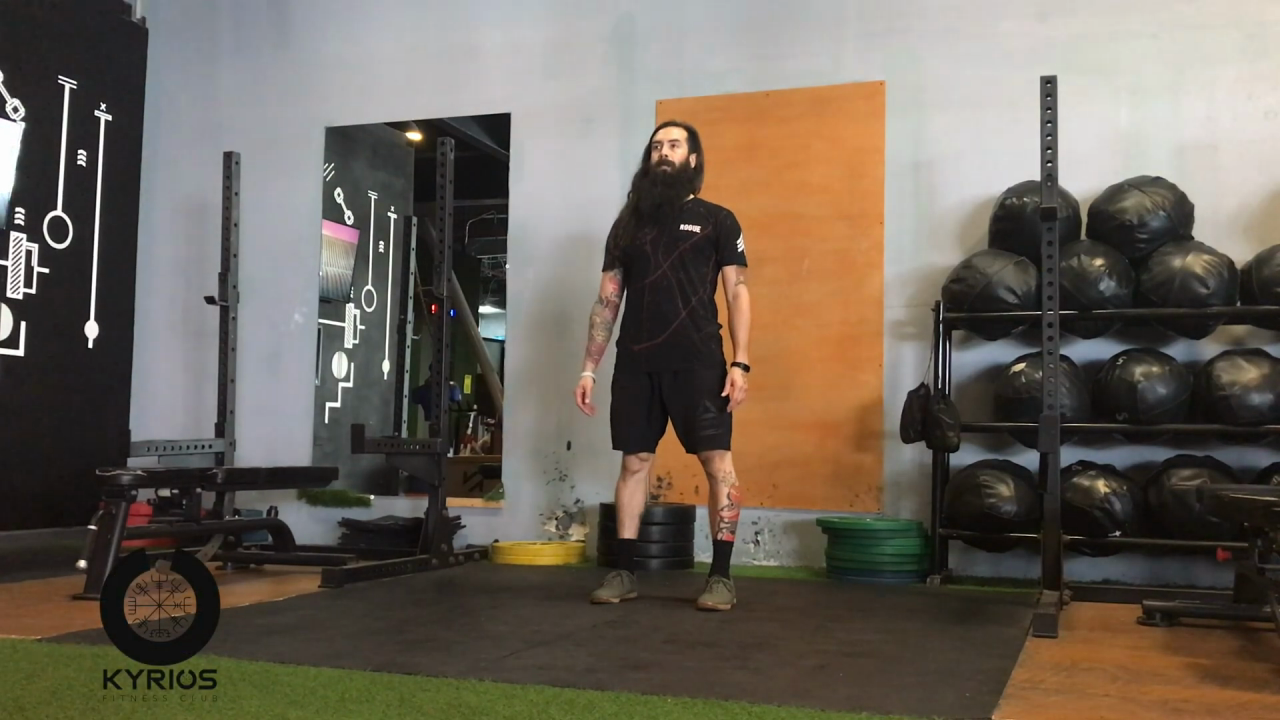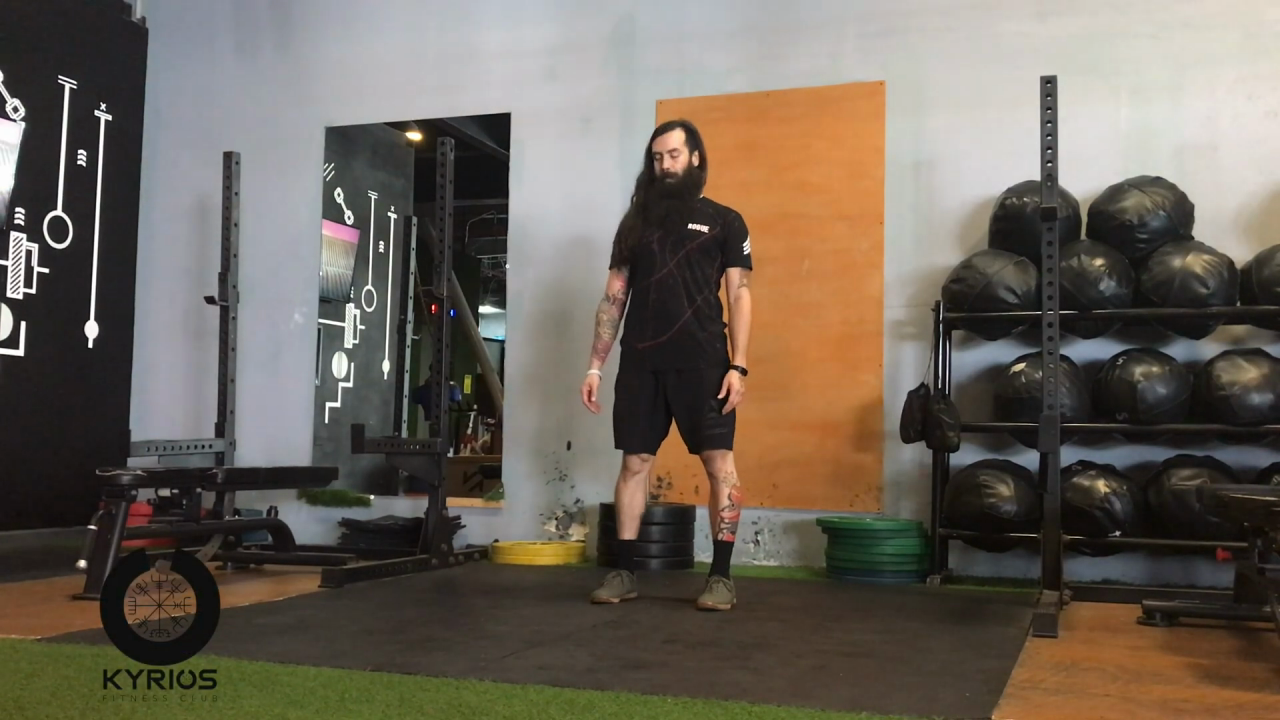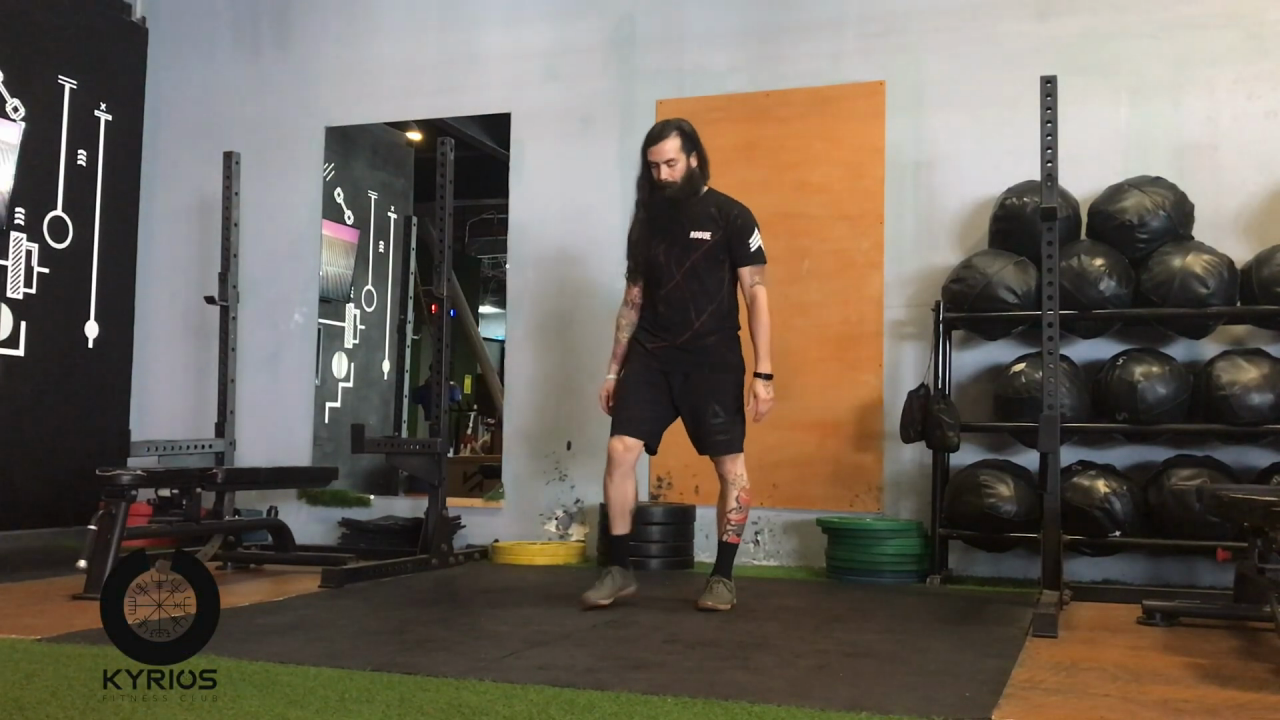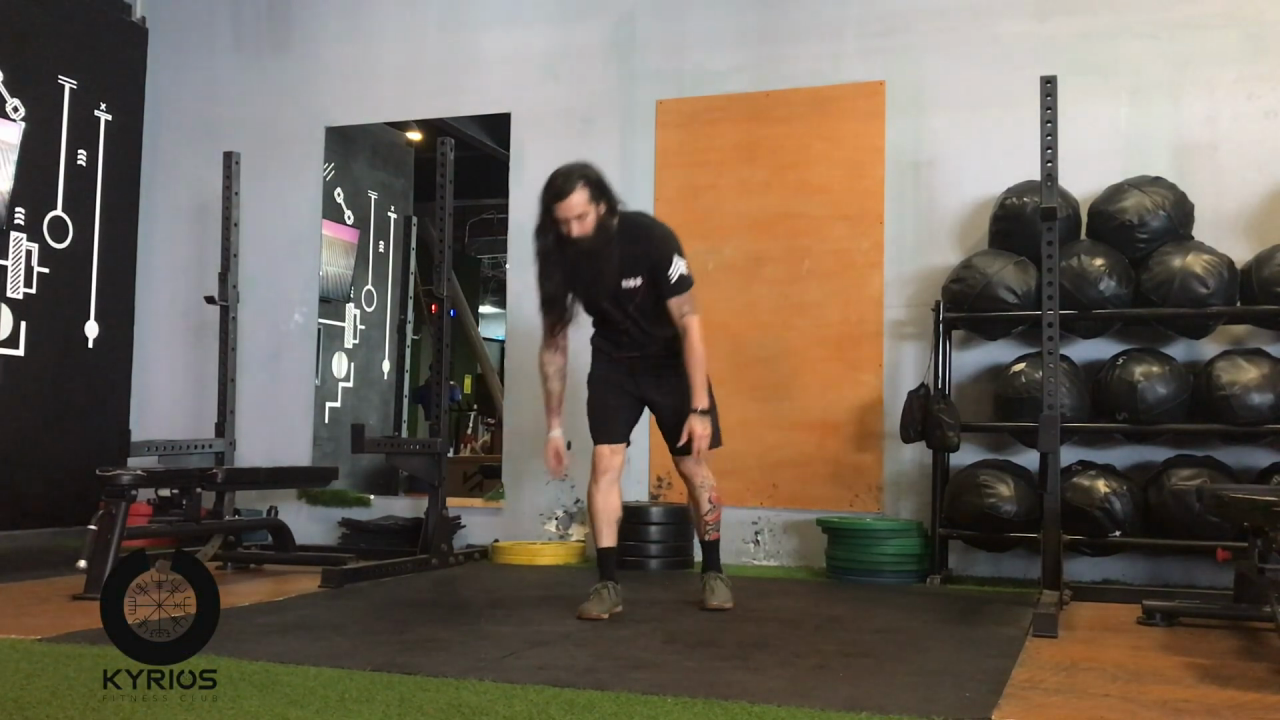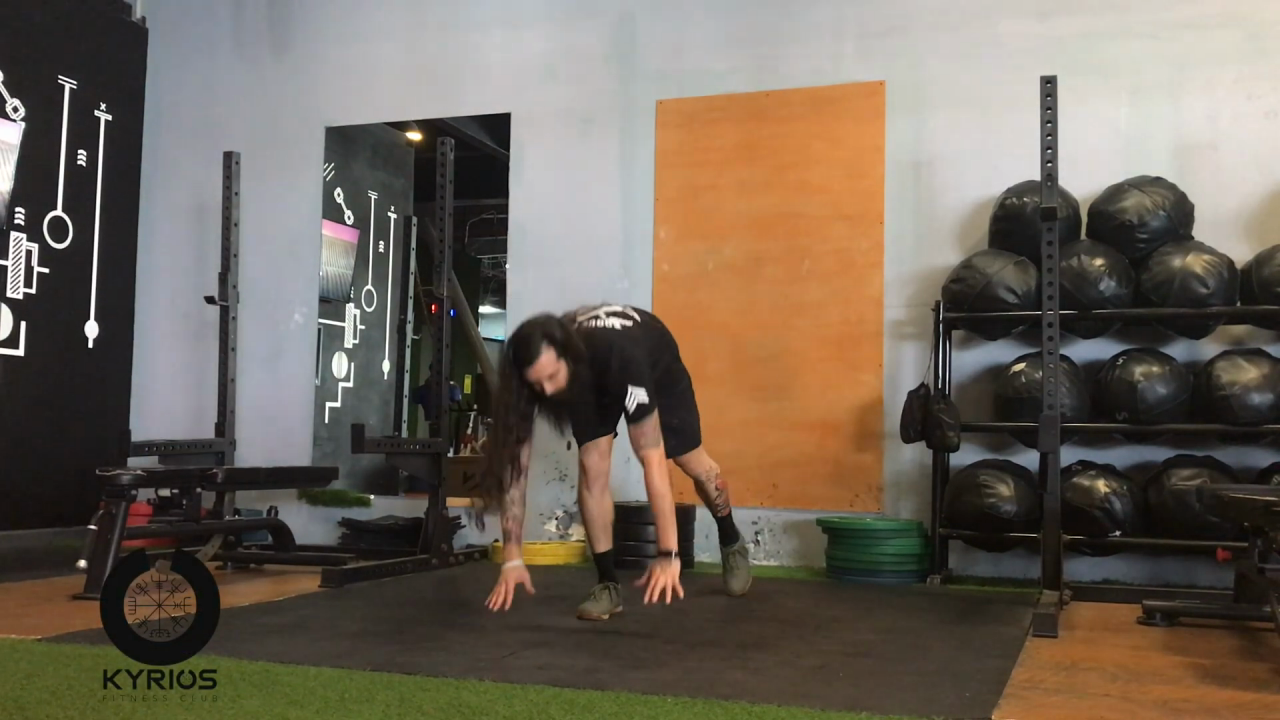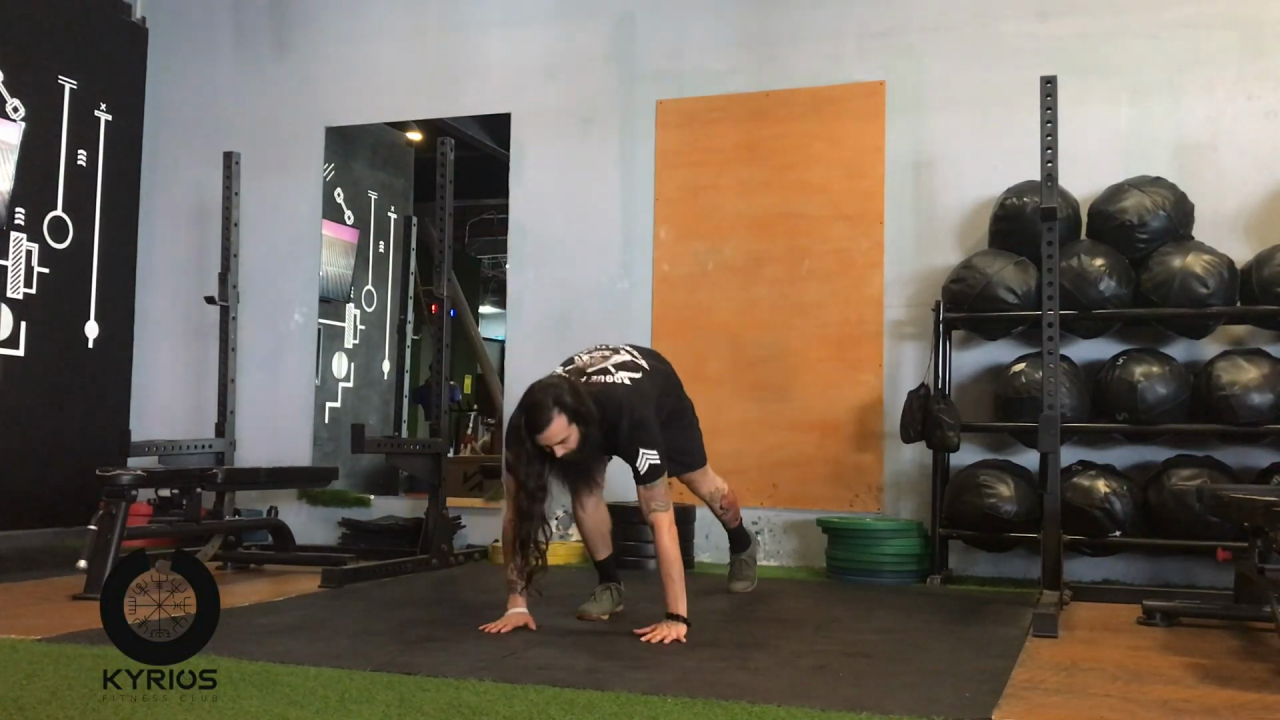
dt=0.5s
person 1, frame 1
left shoulder: (717, 220)
right shoulder: (628, 224)
left elbow: (737, 293)
right elbow: (607, 300)
left wrist: (740, 362)
right wrist: (589, 369)
left hip: (698, 362)
right hip: (636, 363)
left knee: (718, 461)
right knee: (634, 462)
left ankle: (721, 576)
right ankle: (624, 571)
person 1, frame 2
left shoulder: (724, 221)
right shoulder: (636, 221)
left elbow: (739, 296)
right elbow: (613, 298)
left wrist: (738, 365)
right wrist: (595, 366)
left hip: (702, 362)
right hip: (640, 362)
left knee: (719, 462)
right knee: (634, 463)
left ankle: (721, 575)
right ankle: (624, 571)
person 1, frame 3
left shoulder: (730, 217)
right shoulder: (646, 220)
left elbow: (756, 296)
right elbow: (632, 301)
left wrist: (763, 372)
right wrist: (614, 370)
left hip: (713, 362)
right hip: (651, 359)
left knee: (729, 465)
right knee: (621, 452)
left ankle: (723, 576)
right ankle: (618, 568)
person 1, frame 4
left shoulder: (650, 239)
right shoulder: (561, 258)
left elbow: (689, 324)
right elbow: (554, 344)
left wrist: (700, 407)
right wrist: (554, 427)
left hip: (669, 360)
right hip: (613, 361)
left knee: (694, 464)
right knee: (605, 465)
left ankle: (713, 571)
right ankle: (607, 582)
person 1, frame 5
left shoulder: (621, 359)
right shoulder: (536, 373)
left elbow: (653, 460)
right elbow: (514, 465)
left wrist: (668, 555)
right wrist: (512, 559)
left hip: (655, 365)
right hip: (588, 376)
left knee: (692, 461)
right knee: (592, 468)
left ankle: (732, 543)
right ankle: (608, 583)
person 1, frame 6
left shoulder: (631, 419)
right shoulder: (526, 430)
left elbow: (661, 520)
right elbow: (517, 515)
left wrist: (677, 617)
right wrist: (516, 604)
left hip: (660, 392)
right hip: (594, 400)
left knee: (700, 480)
right knee: (584, 491)
left ankle: (742, 546)
right ankle: (609, 584)
